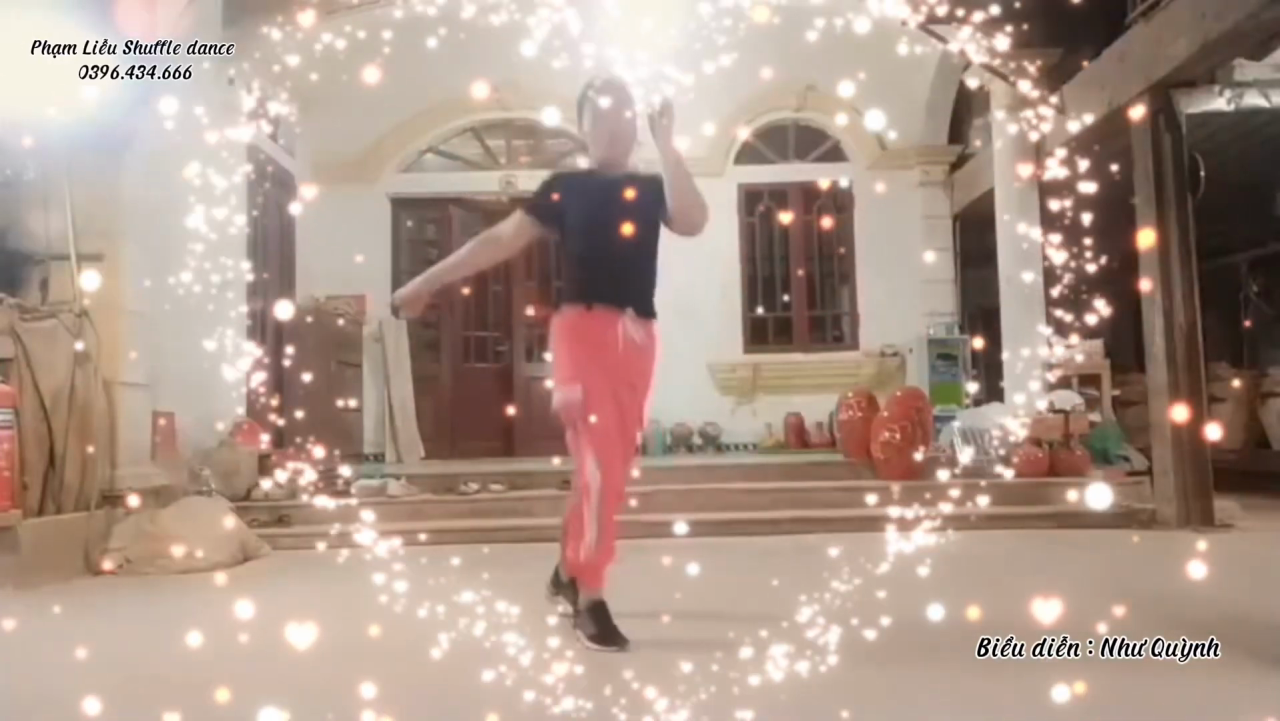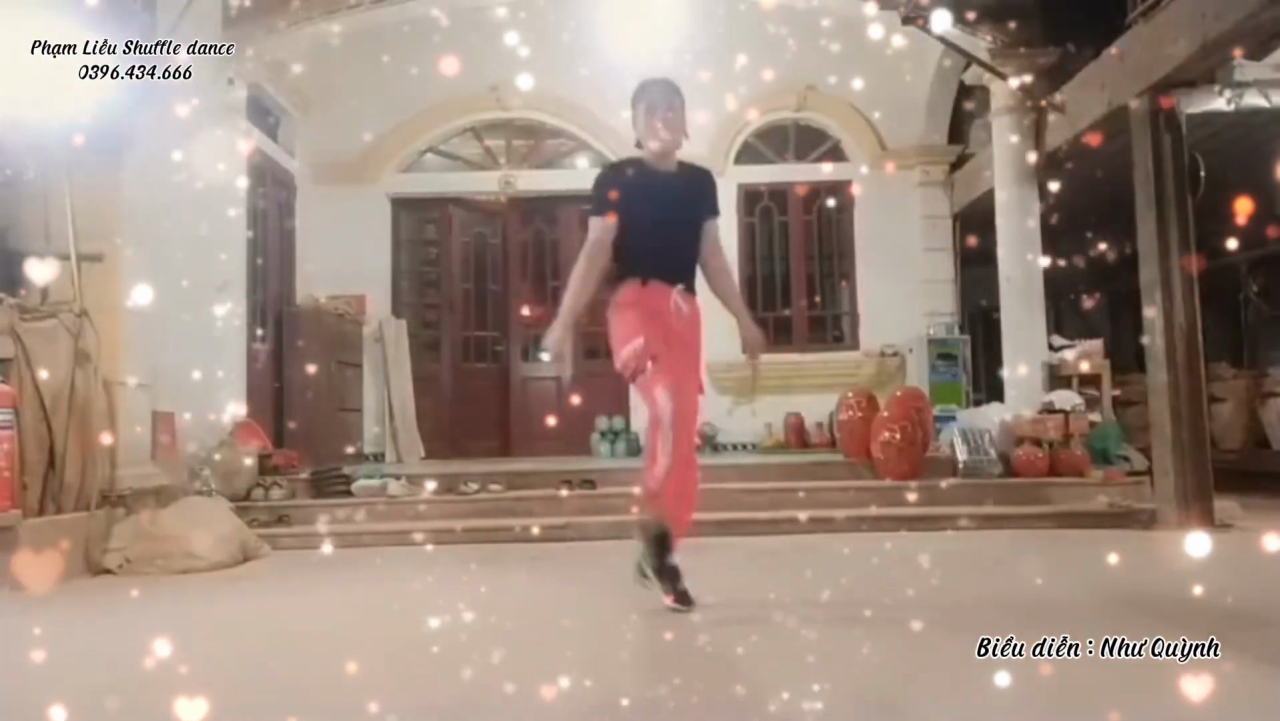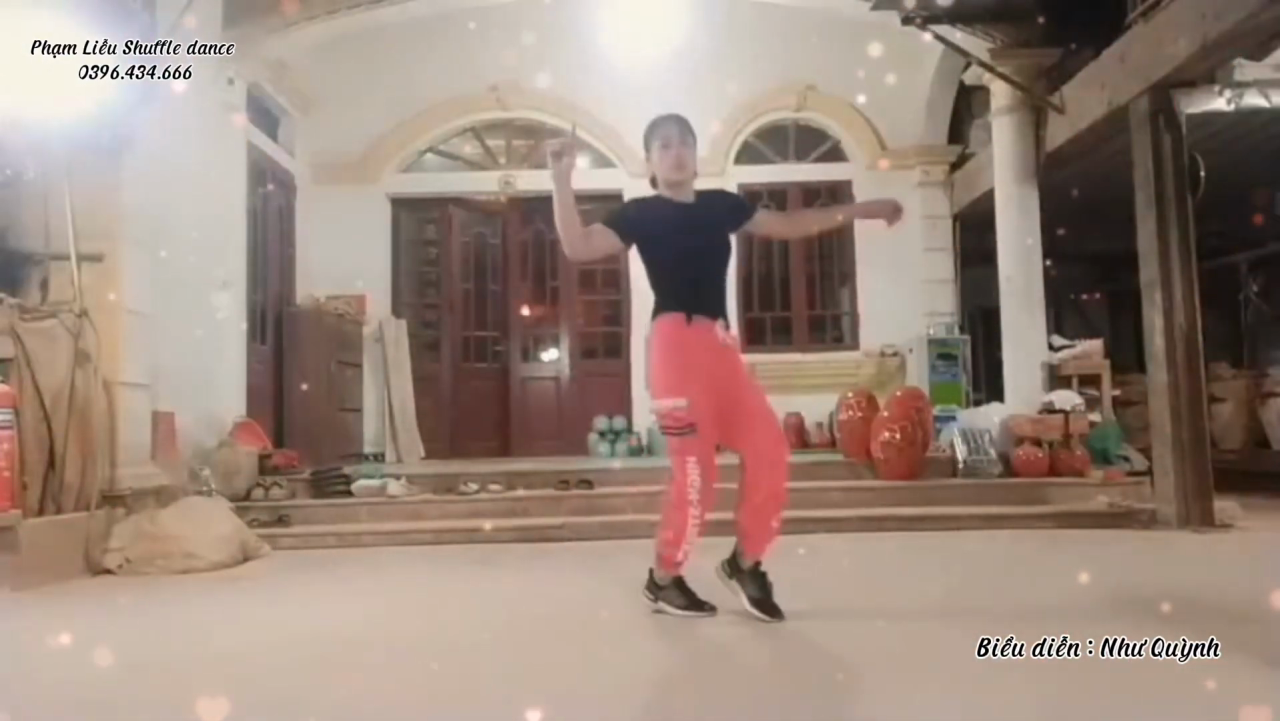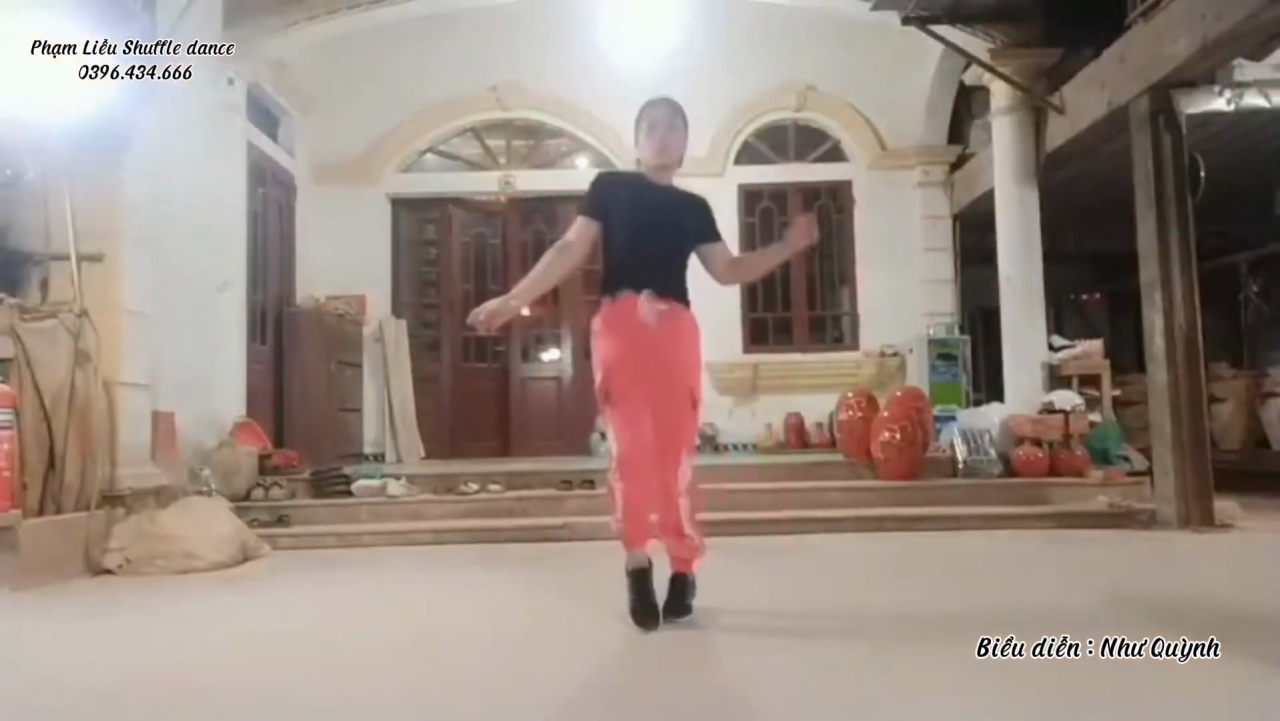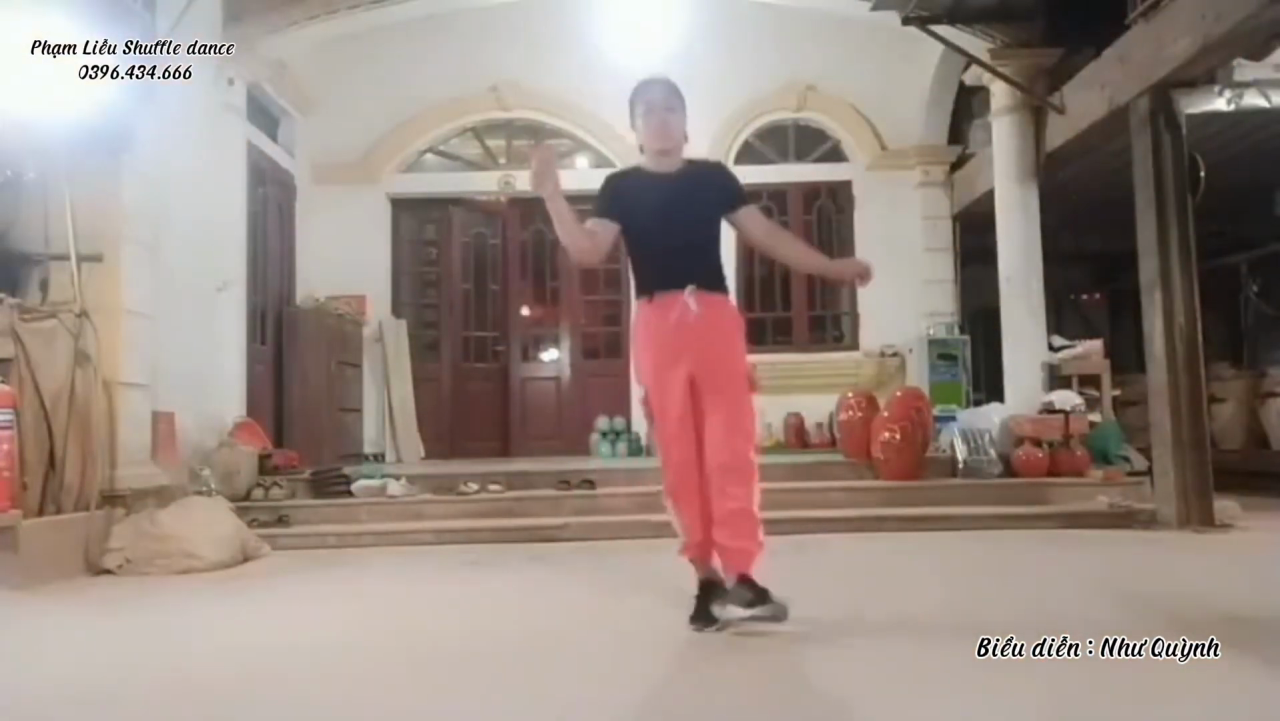
dt=1s
person 1, frame 1
left shoulder: (655, 189)
right shoulder: (564, 188)
left elbow: (693, 222)
right elbow: (501, 241)
left wrist: (667, 146)
right wrist: (427, 283)
left hip: (637, 339)
right hip: (582, 331)
left knee: (611, 470)
right knee: (597, 466)
left ankle: (568, 573)
right ankle: (590, 600)
person 1, frame 2
left shoulder: (700, 182)
right shoulder: (617, 178)
left elbow: (712, 257)
right elbow: (595, 252)
left wrist: (744, 320)
right wrist: (564, 321)
left hip: (685, 312)
right hip: (635, 305)
left knee: (682, 439)
right knee: (671, 407)
left ankle: (662, 557)
right ankle: (658, 523)
person 1, frame 3
left shoulder: (721, 204)
right shoulder: (639, 214)
left elbow: (784, 226)
right elbow: (578, 247)
left wrist: (857, 210)
right wrist: (562, 180)
left hip: (721, 345)
right hip: (677, 343)
left knee: (769, 450)
right knee: (694, 467)
left ankle: (746, 562)
right ankle: (664, 579)
person 1, frame 4
left shoulder: (693, 207)
right shoulder: (611, 186)
left elbow: (728, 271)
right elbow: (571, 248)
left wrist: (789, 245)
right wrist: (513, 299)
left hip: (675, 330)
right hip: (618, 325)
left knee: (676, 453)
right knee: (631, 444)
left ankle: (683, 571)
right ankle: (637, 561)
person 1, frame 5
left shoulder: (713, 177)
right shoulder: (621, 188)
left elbow: (763, 233)
right elbow: (587, 251)
left wrist: (831, 267)
right wrist: (552, 194)
left hip: (715, 317)
right hip: (658, 325)
left knee: (731, 446)
right knee: (679, 458)
left ankle: (738, 578)
right ankle: (707, 575)
